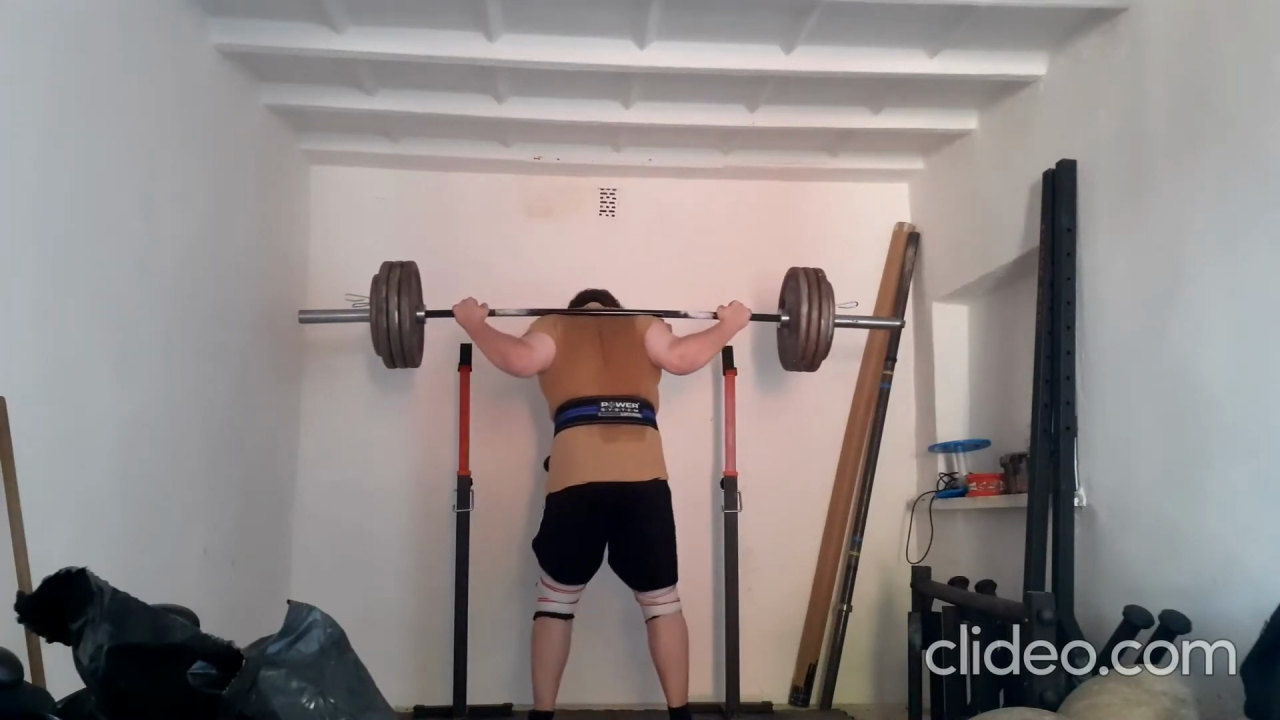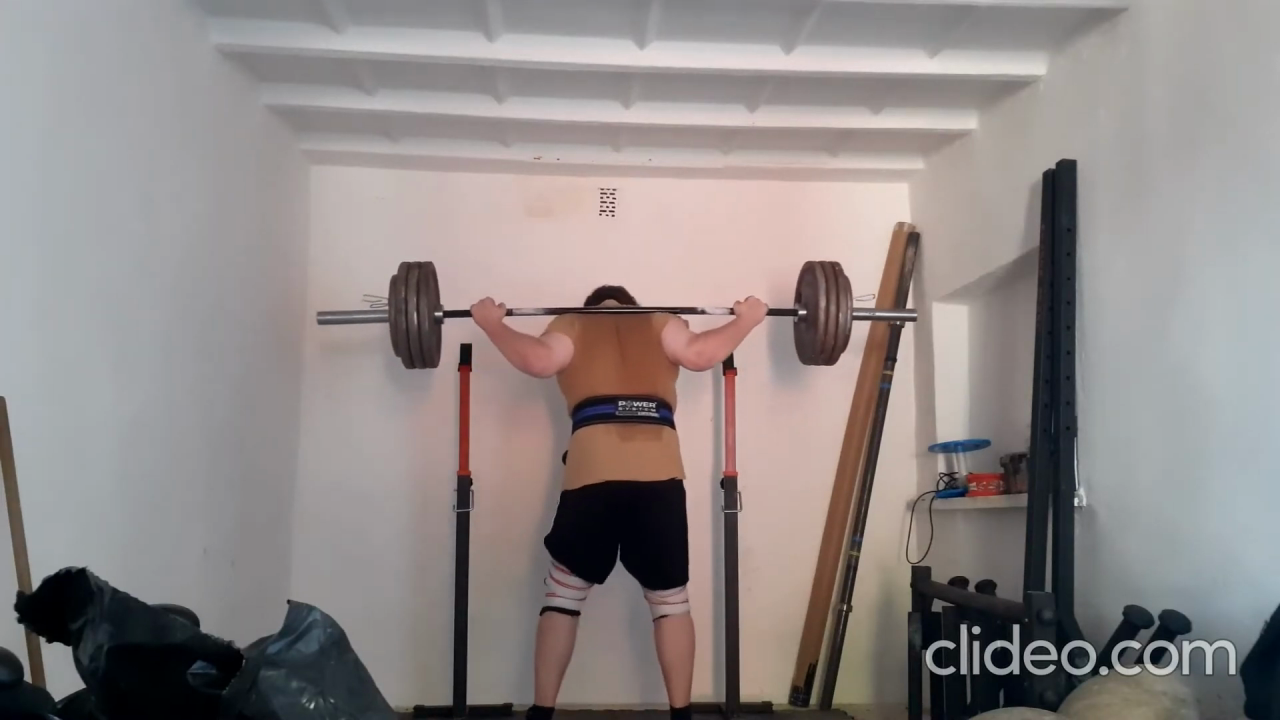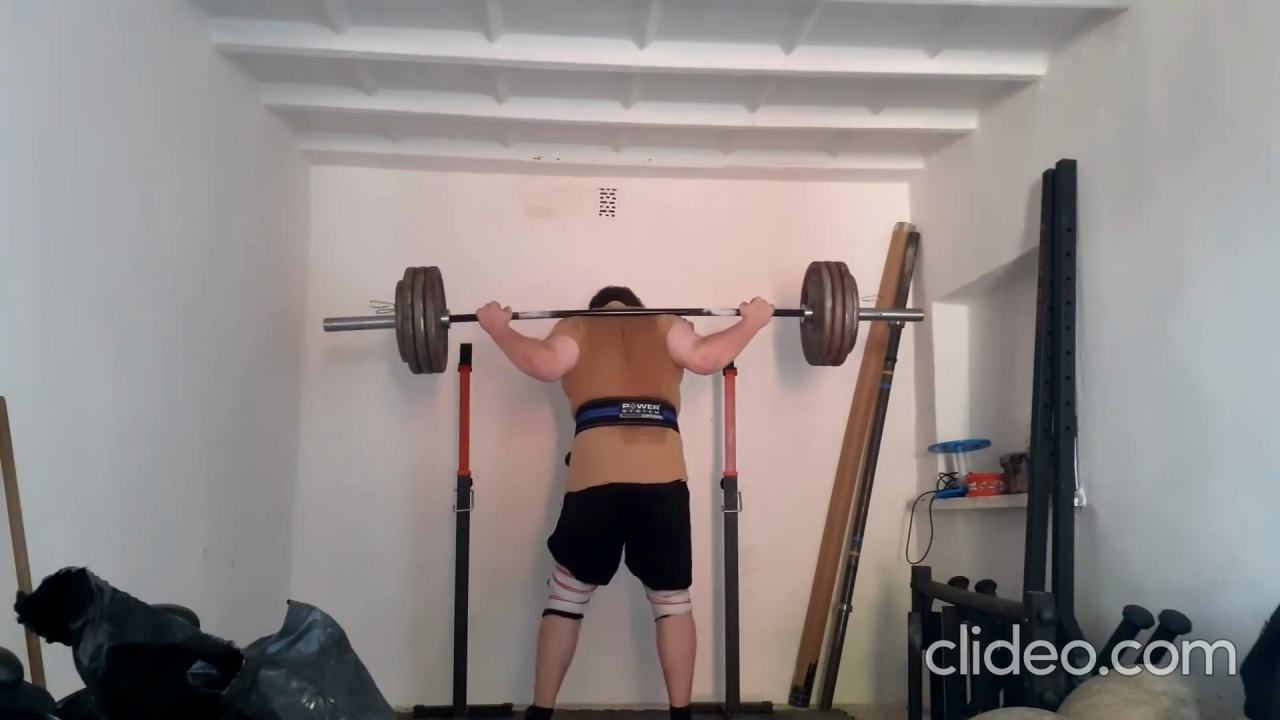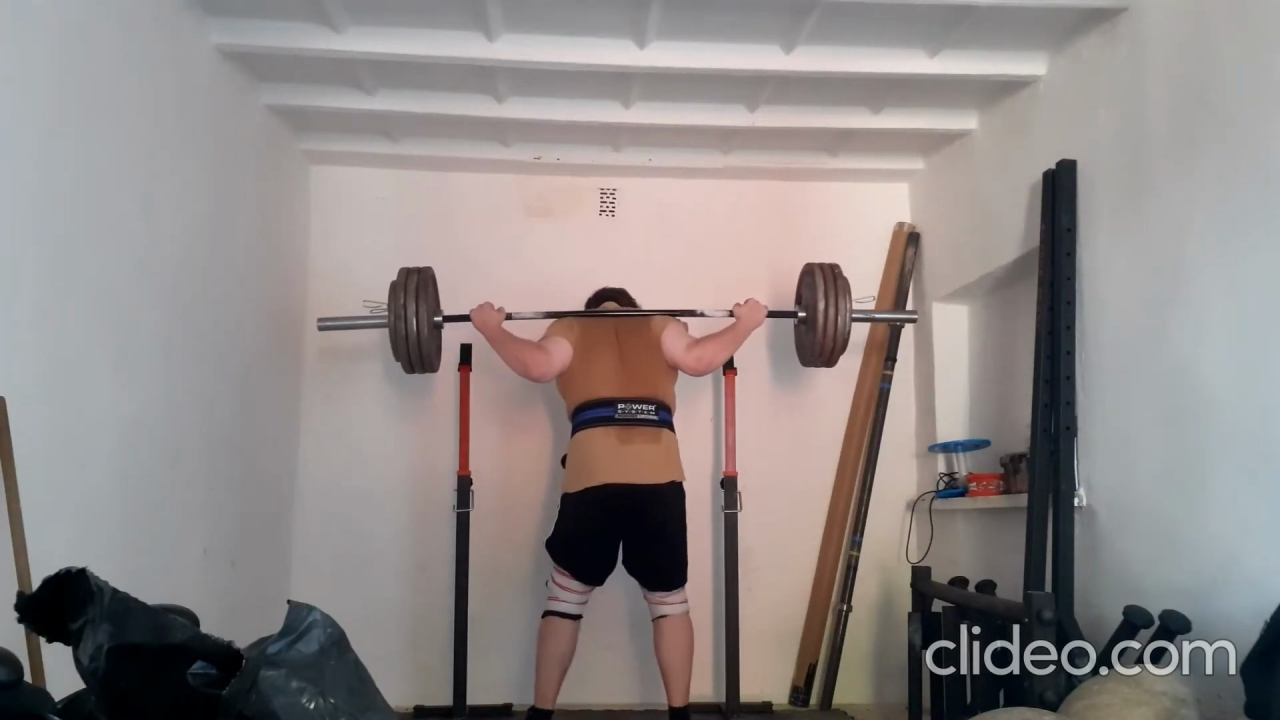
dt=0.2s
person 1, frame 1
left shoulder: (553, 327)
right shoulder: (643, 325)
left elbow: (519, 360)
right elbow: (682, 358)
left wrist: (472, 322)
right wrist: (731, 324)
left hip: (576, 478)
right hip: (643, 478)
left knee: (555, 602)
right knee: (661, 602)
person 1, frame 2
left shoulder: (571, 325)
right shoulder: (660, 323)
left elbow: (538, 361)
right elbow: (699, 354)
left wrist: (491, 323)
right wrist: (747, 319)
left hip: (592, 477)
right hip: (659, 477)
left knee: (562, 598)
right knee: (670, 601)
person 1, frame 3
left shoulder: (576, 327)
right shoulder: (665, 325)
left elbow: (544, 365)
right elbow: (705, 358)
left wrist: (497, 327)
right wrist: (753, 321)
left hip: (595, 478)
right hip: (662, 479)
left knee: (566, 600)
right knee: (672, 601)
person 1, frame 4
left shoulder: (570, 328)
right shoulder: (659, 325)
left elbow: (538, 366)
right elbow: (699, 360)
left wrist: (490, 327)
right wrist: (747, 323)
left hip: (591, 479)
right hip: (659, 479)
left knee: (565, 601)
right knee: (670, 602)
